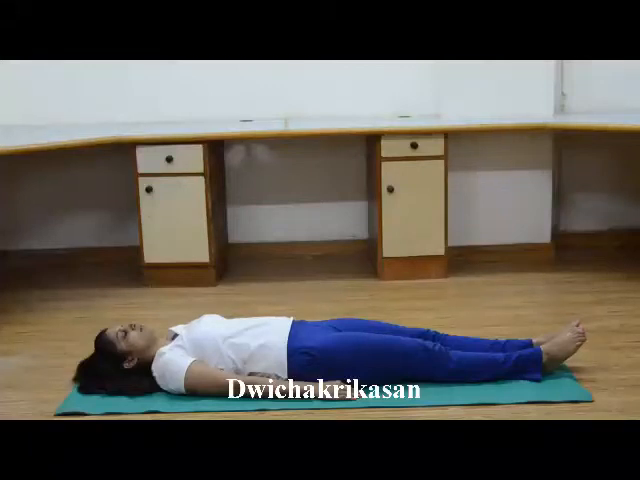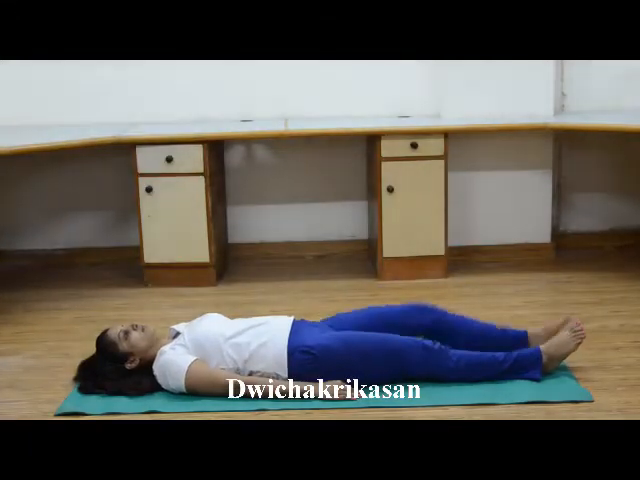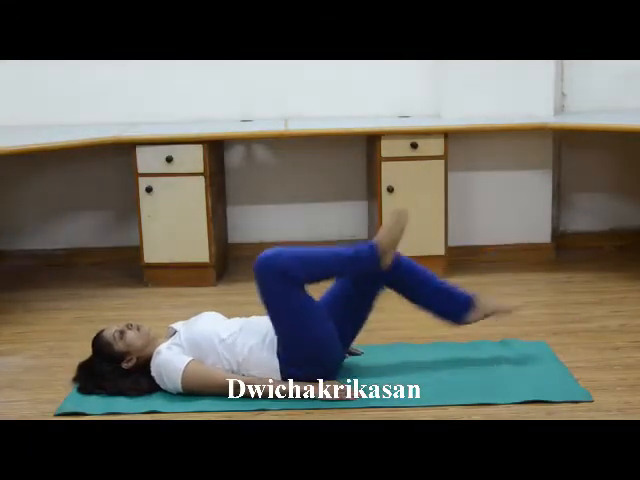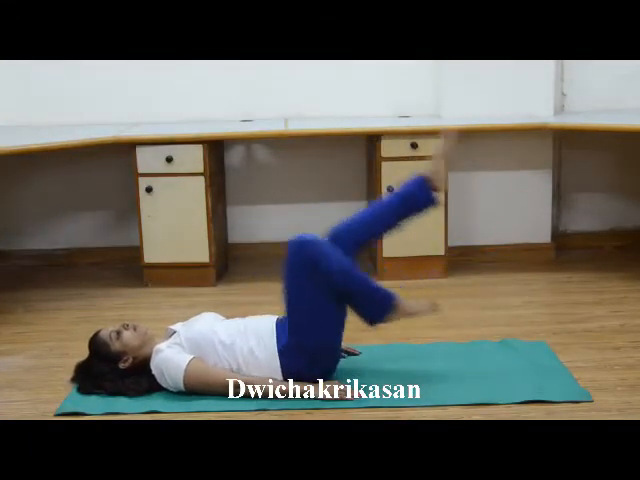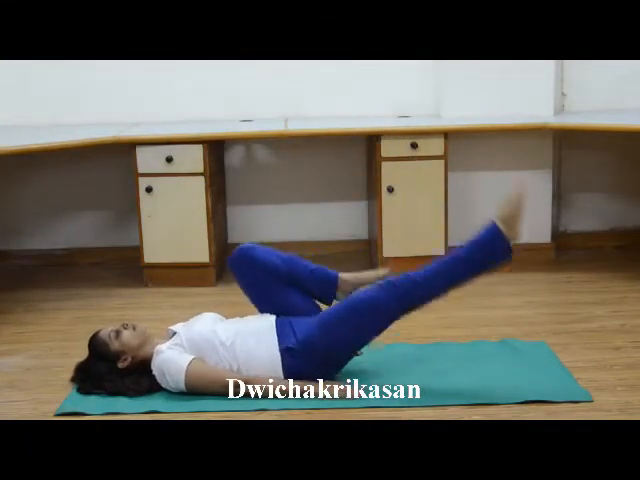
dt=1s
person 1, frame 1
left shoulder: (179, 332)
right shoulder: (166, 367)
right elbow: (238, 383)
right wrist: (310, 387)
left hip: (303, 330)
right hip: (303, 356)
left knee: (422, 335)
right knee: (428, 357)
left ankle: (529, 344)
right ankle: (538, 360)
person 1, frame 2
left shoulder: (179, 333)
right shoulder: (166, 366)
right elbow: (234, 384)
right wrist: (309, 389)
left hip: (304, 330)
right hip: (304, 357)
left knee: (419, 316)
right knee: (426, 355)
left ankle: (526, 339)
right ankle: (535, 360)
person 1, frame 3
left shoulder: (177, 332)
right shoulder: (163, 365)
right elbow: (232, 384)
right wrist: (303, 389)
left hip: (295, 337)
right hip: (302, 361)
left knee: (379, 266)
right knee: (272, 263)
left ankle: (465, 307)
right ankle: (375, 253)
person 1, frame 4
left shoulder: (173, 335)
right shoulder: (163, 363)
right elbow: (231, 384)
right wrist: (309, 387)
left hip: (289, 336)
right hip: (304, 359)
left knee: (340, 240)
right knee: (307, 248)
left ankle: (427, 185)
right ankle: (384, 307)
person 1, frame 5
left shoulder: (175, 336)
right shoulder: (166, 365)
right elbow: (234, 381)
right wrist: (302, 385)
left hip: (294, 327)
right hip: (303, 351)
left knee: (245, 255)
right knee: (398, 289)
left ankle: (339, 285)
right ankle: (497, 239)
